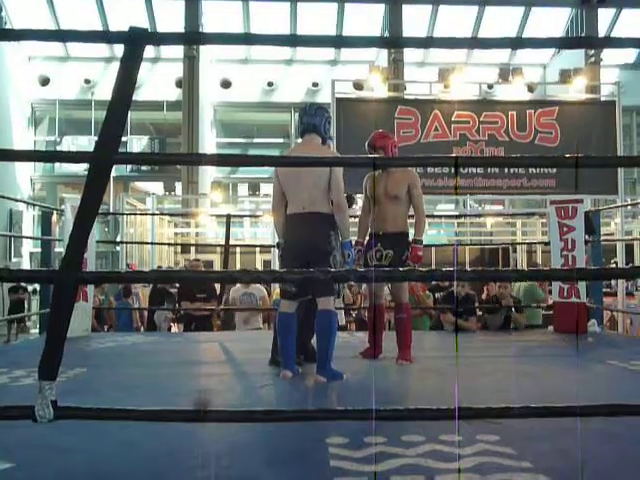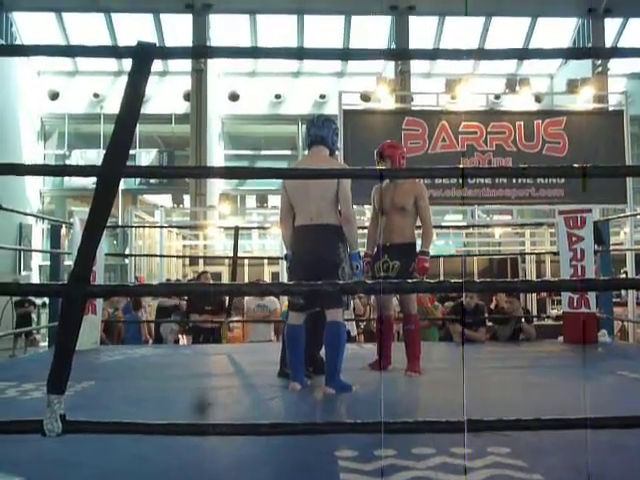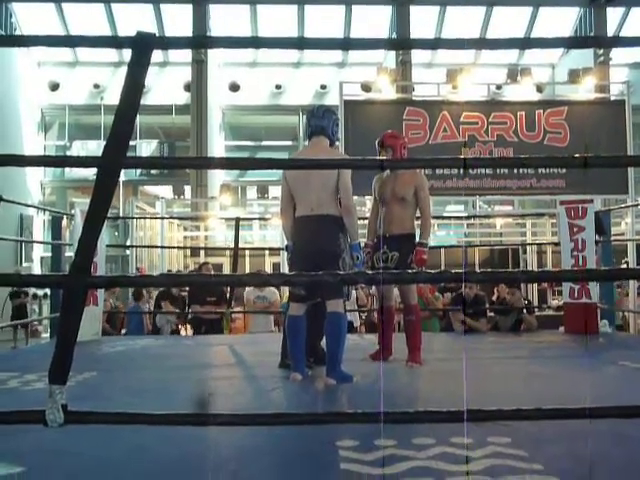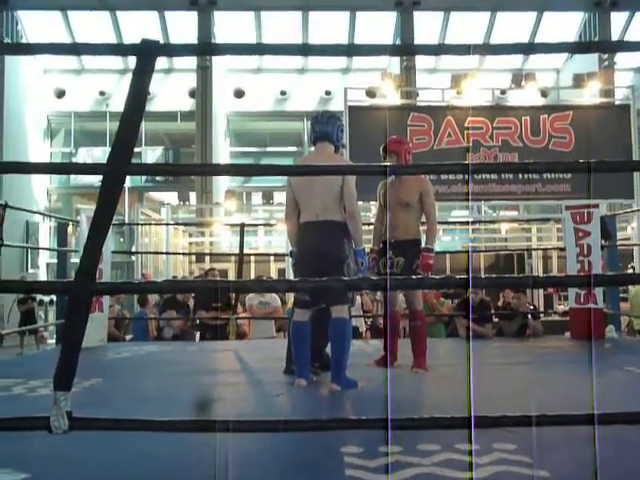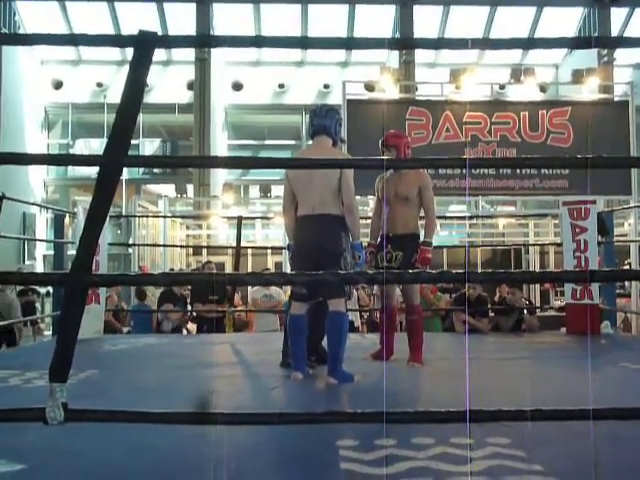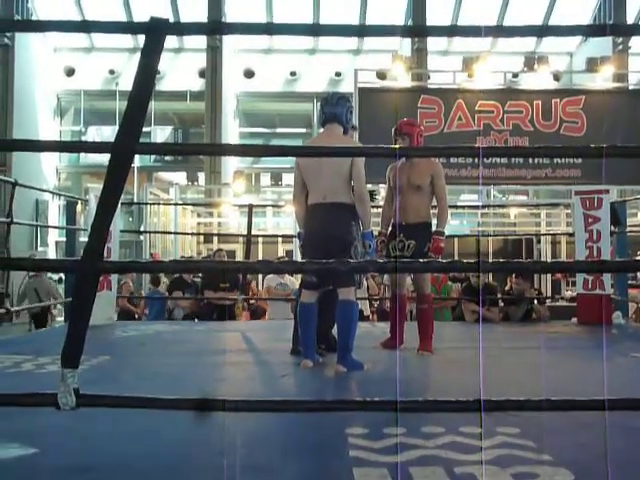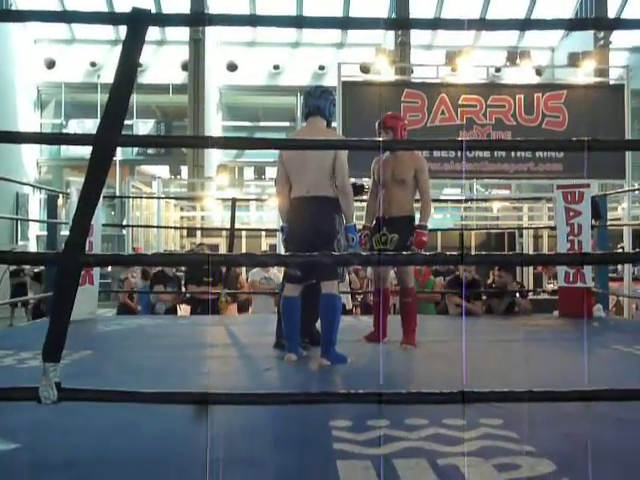
dt=0.5s
person 1, frame 1
right shoulder: (330, 156)
left elbow: (277, 208)
right elbow: (339, 203)
left wrist: (282, 240)
right wrist: (346, 240)
left hip: (293, 231)
right hip: (321, 229)
left knee: (288, 300)
right knee: (326, 299)
left ankle: (287, 364)
right ankle: (323, 368)
person 1, frame 2
right shoulder: (338, 168)
left elbow: (284, 220)
right elbow: (347, 215)
left wrist: (290, 252)
right wrist: (355, 251)
left hip: (301, 243)
right hip: (329, 240)
left knee: (296, 312)
right knee: (335, 311)
left ankle: (296, 377)
right ankle: (332, 380)
person 1, frame 3
left shoulder: (292, 162)
right shoulder: (338, 158)
left elbow: (285, 211)
right elbow: (347, 206)
left wrist: (291, 242)
right wrist: (355, 242)
left hip: (302, 233)
right hip: (329, 231)
left knee: (297, 303)
right knee: (335, 302)
left ankle: (297, 367)
right ankle: (334, 370)
person 1, frame 4
left shoulder: (297, 168)
right shoulder: (342, 165)
left elbow: (290, 216)
right elbow: (351, 211)
left wrist: (295, 248)
right wrist: (359, 248)
left hip: (306, 239)
right hip: (333, 237)
left knee: (302, 308)
right knee: (340, 307)
left ankle: (301, 373)
right ankle: (338, 376)
person 1, frame 5
right shoulder: (341, 158)
left elbow: (287, 210)
right elbow: (349, 205)
left wrist: (292, 242)
right wrist: (357, 241)
left hip: (303, 232)
right hip: (332, 231)
left knee: (299, 301)
right knee: (337, 301)
left ankle: (298, 366)
right ankle: (335, 370)
person 1, frame 6
right shoulder: (351, 146)
left elbow: (298, 198)
right elbow: (360, 194)
left wrist: (303, 230)
right wrist: (367, 230)
left hip: (314, 220)
right hip: (342, 219)
left knee: (309, 289)
right knee: (347, 289)
left ankle: (308, 354)
right ankle: (344, 358)
person 1, frame 7
right shoulder: (335, 139)
left elbow: (281, 190)
right elbow: (343, 186)
left wrist: (286, 223)
right wrist: (350, 223)
left hip: (298, 215)
right hip: (326, 212)
left knee: (292, 283)
right knee: (330, 282)
left ankle: (291, 348)
right ankle: (328, 351)
person 2, frame 1
left shoulder: (409, 176)
right shoulder: (369, 179)
left elbow: (420, 212)
left wrist: (417, 243)
right wrist: (359, 243)
left hip: (398, 239)
right hip: (374, 239)
left knee: (400, 294)
right knee: (374, 294)
left ankle: (404, 349)
right ankle: (374, 345)
person 2, frame 2
left shoulder: (416, 187)
right shoulder: (377, 190)
left elbow: (427, 224)
left wrist: (424, 255)
right wrist: (368, 254)
left hip: (405, 250)
right hip: (382, 250)
left knee: (408, 305)
right knee: (383, 306)
left ankle: (413, 361)
right ankle: (383, 357)
person 2, frame 3
left shoulder: (416, 178)
right shoulder: (378, 181)
left elbow: (426, 215)
left wrist: (422, 246)
right wrist: (368, 245)
left hip: (405, 241)
right hip: (382, 241)
left knee: (408, 296)
right knee: (384, 297)
left ankle: (415, 352)
right ankle: (384, 347)
person 2, frame 4
left shoulder: (421, 183)
right shoulder: (383, 187)
left elbow: (431, 221)
left wrist: (428, 251)
right wrist: (374, 251)
left hip: (410, 246)
right hip: (387, 247)
left knee: (414, 301)
right knee: (389, 302)
left ankle: (420, 358)
right ankle: (389, 353)
person 2, frame 5
left shoulder: (420, 177)
right shoulder: (381, 180)
left elbow: (430, 215)
left wrist: (426, 245)
right wrist: (372, 244)
left hip: (409, 240)
right hip: (385, 241)
left knee: (411, 295)
right knee: (386, 295)
left ankle: (416, 351)
right ankle: (386, 347)
person 2, frame 6
left shoulder: (432, 167)
right shoulder: (393, 170)
left elbow: (442, 204)
left wrist: (439, 234)
right wrist: (382, 233)
left hip: (421, 230)
right hip: (397, 230)
left knee: (422, 285)
right knee: (396, 285)
left ankle: (426, 340)
right ankle: (395, 336)
person 2, frame 7
left shoulder: (416, 161)
right shoulder: (377, 163)
left elbow: (425, 198)
left wrist: (422, 228)
right wrist: (367, 227)
left hip: (404, 223)
right hip: (381, 223)
left knee: (406, 277)
right knee: (379, 277)
left ankle: (409, 333)
right ankle: (379, 329)
